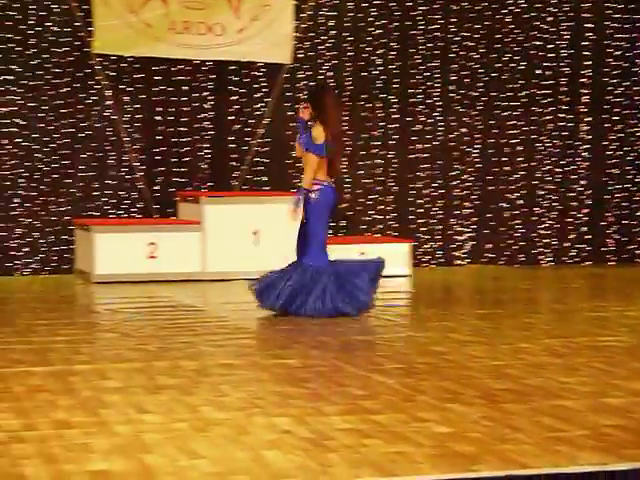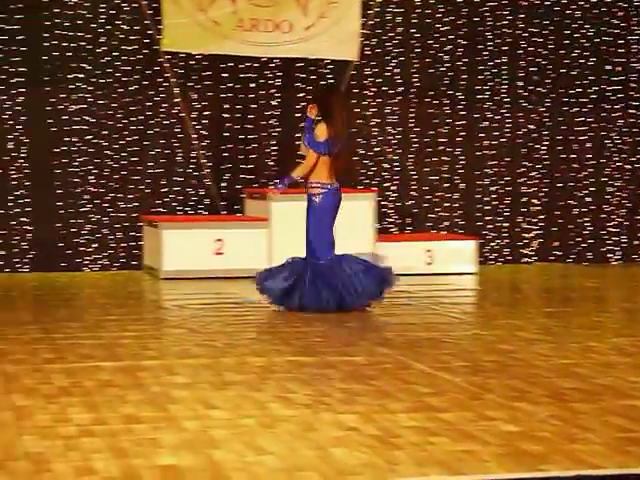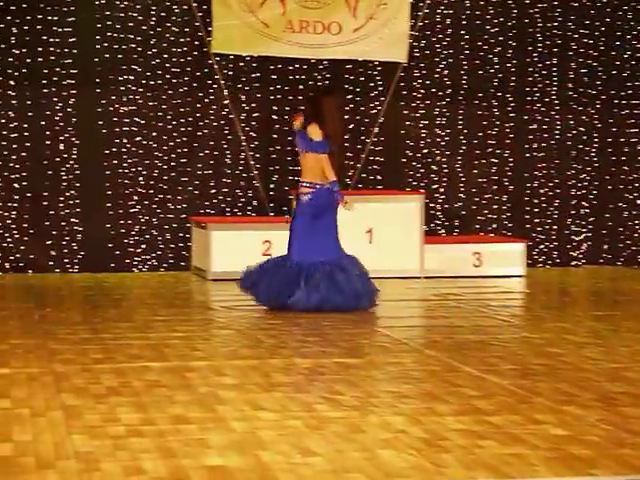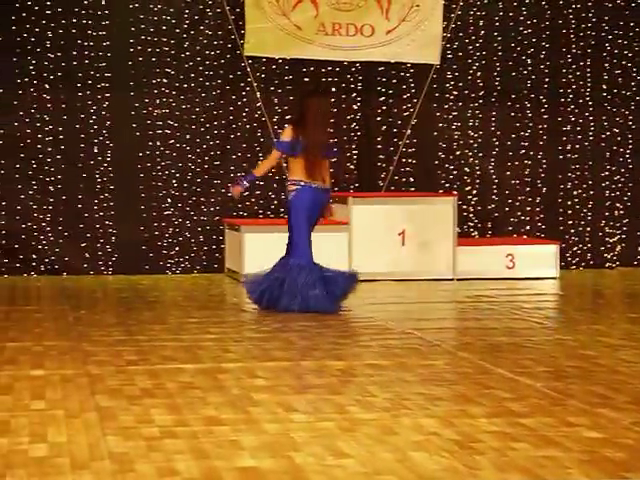
dt=0.4s
person 1, frame 1
left shoulder: (319, 129)
right shoulder: (323, 129)
left elbow: (313, 168)
right elbow: (299, 152)
left wrist: (298, 200)
right wrist: (302, 121)
left hip: (317, 192)
right hip: (321, 192)
left knee: (314, 250)
right knee: (309, 248)
left ankle: (321, 301)
person 1, frame 2
left shoulder: (322, 128)
right shoulder: (332, 130)
left elbow: (308, 163)
right elbow: (305, 149)
left wrist: (281, 184)
right wrist: (309, 120)
left hip: (320, 192)
right hip: (329, 191)
left knee: (320, 249)
right knee: (318, 248)
left ankle: (362, 281)
right ankle: (321, 295)
person 1, frame 3
left shoulder: (313, 129)
right shoulder: (324, 131)
left elbow: (325, 163)
left wrist: (338, 193)
right wrist: (298, 130)
left hip: (311, 192)
right hip: (325, 194)
left knee: (300, 247)
right knee: (328, 248)
left ankle: (295, 296)
right ankle: (347, 293)
person 1, frame 4
left shoulder: (292, 131)
right shoulder: (323, 134)
left elbow: (271, 160)
left wrist: (244, 181)
right wrist: (328, 198)
left hip: (298, 192)
right hip: (319, 193)
left knee: (300, 247)
right knee: (298, 245)
left ankle: (307, 296)
